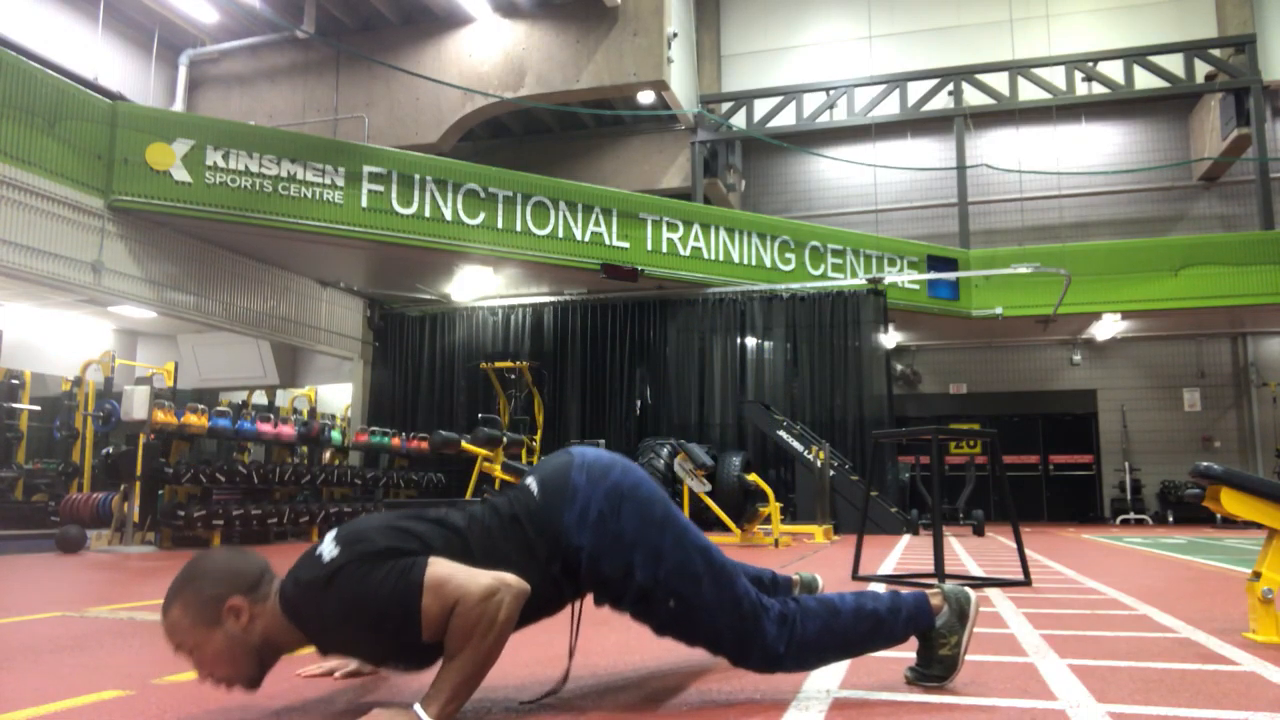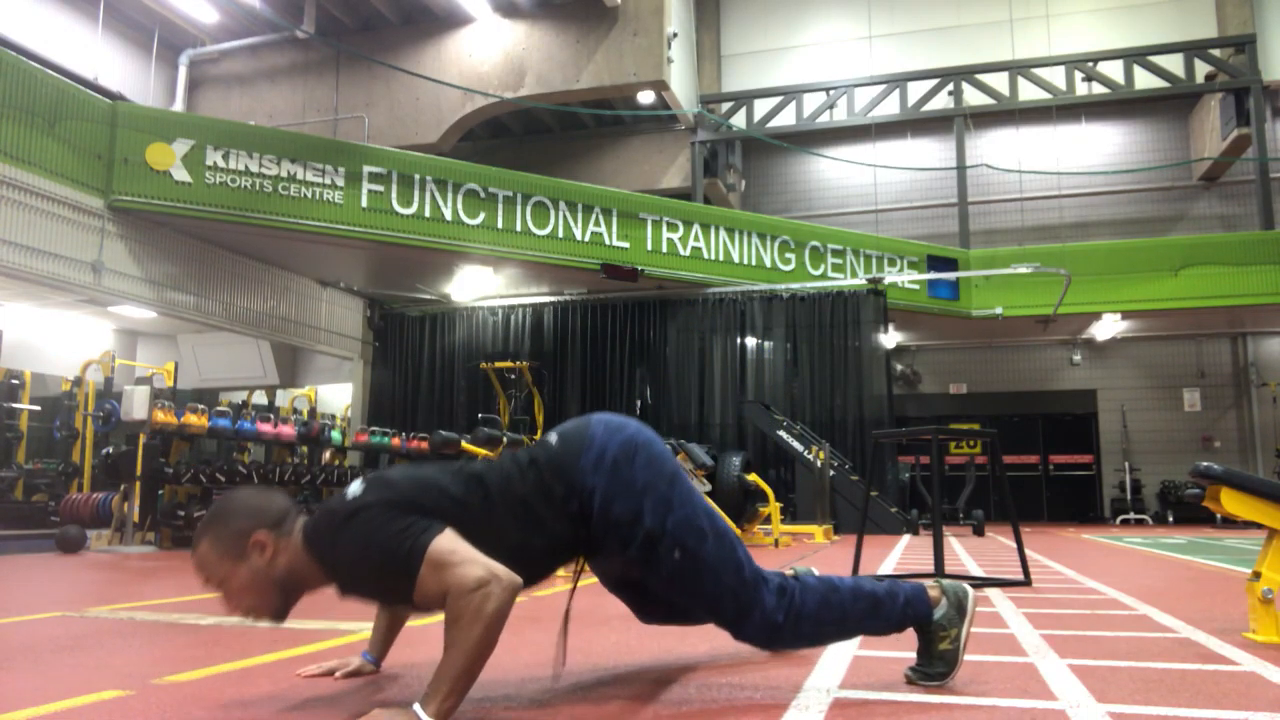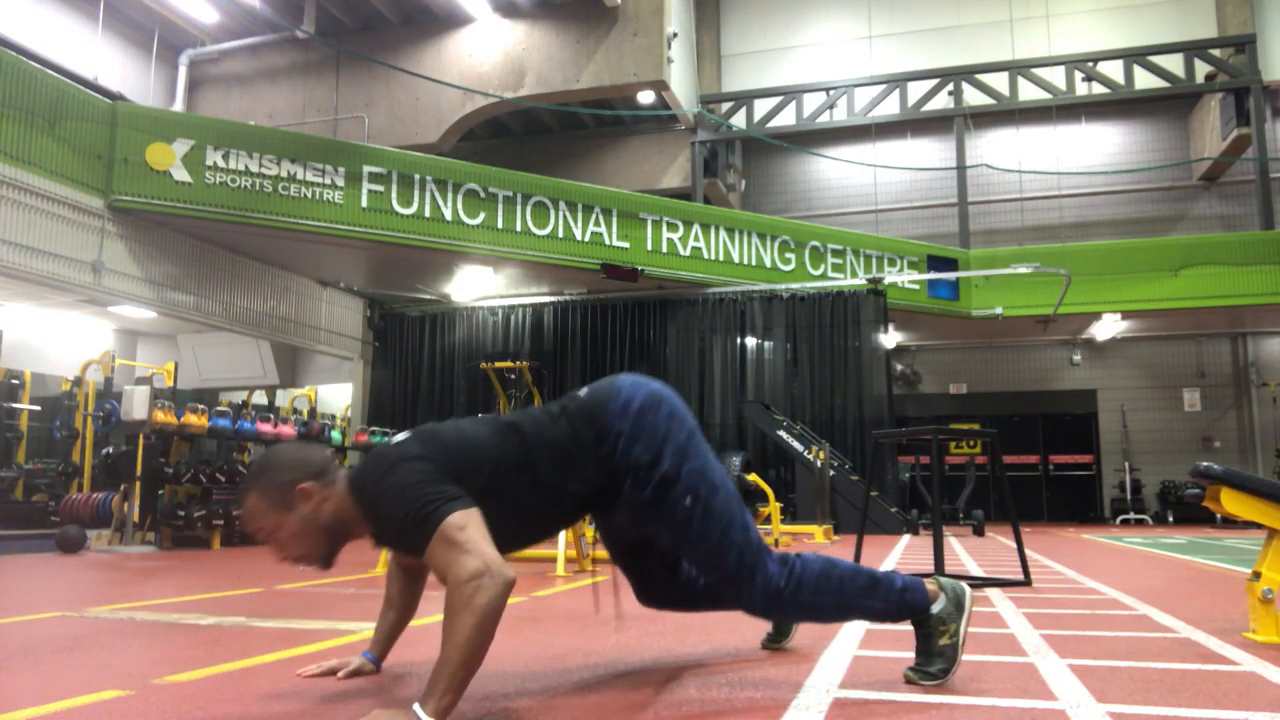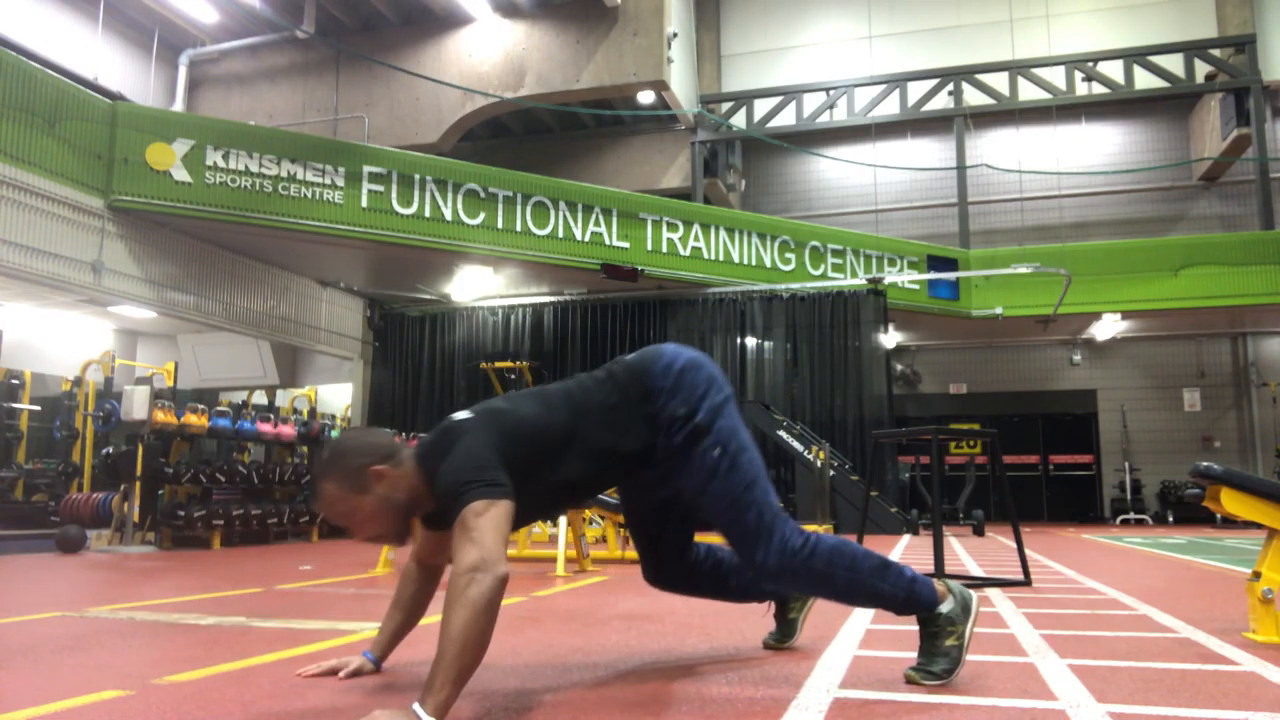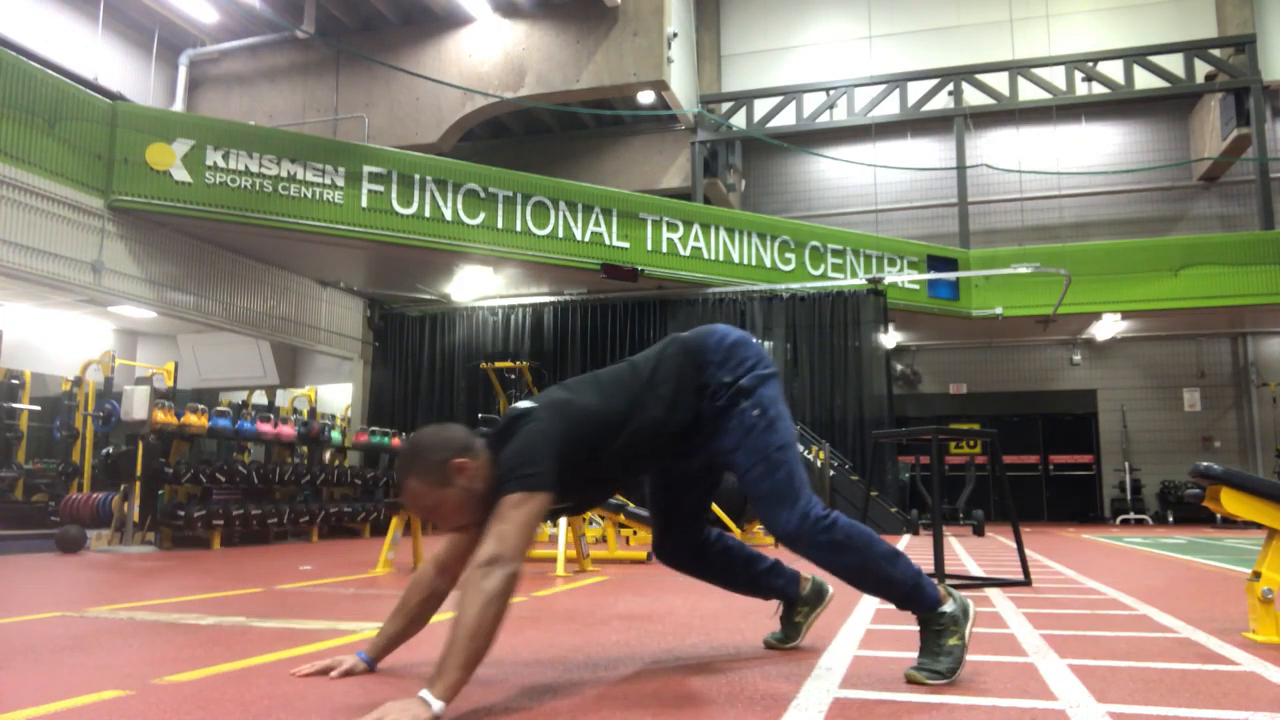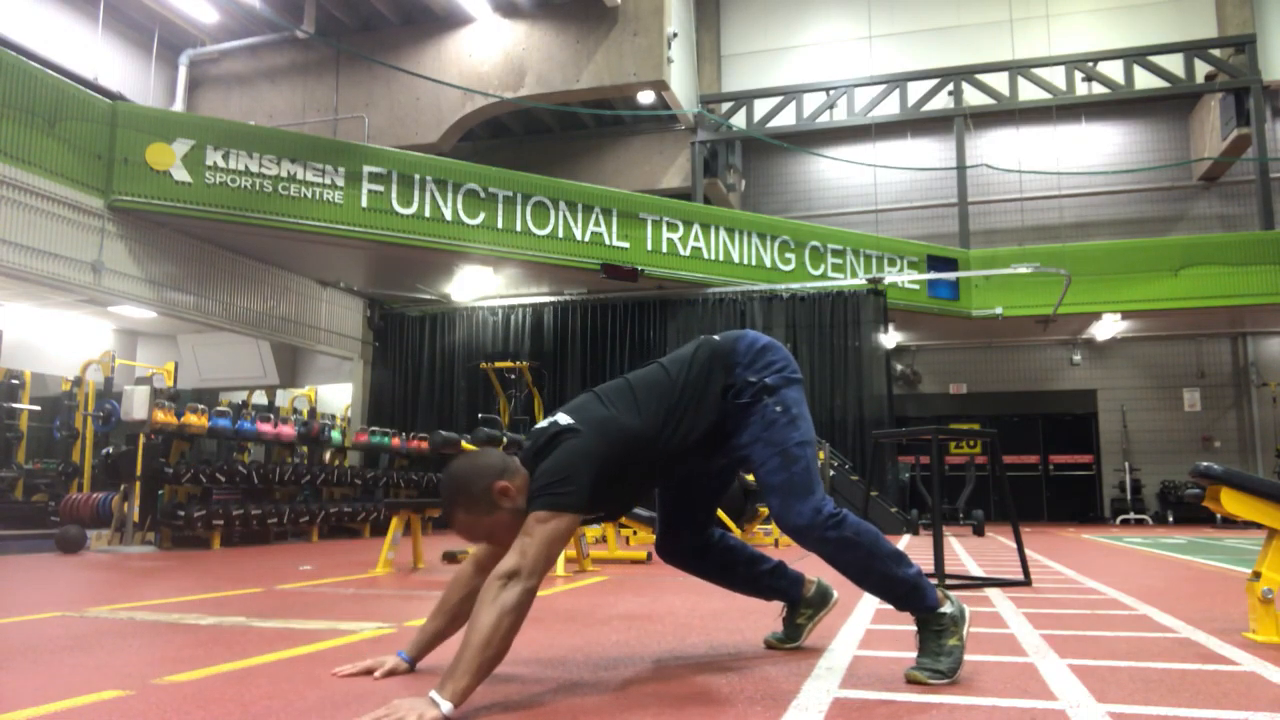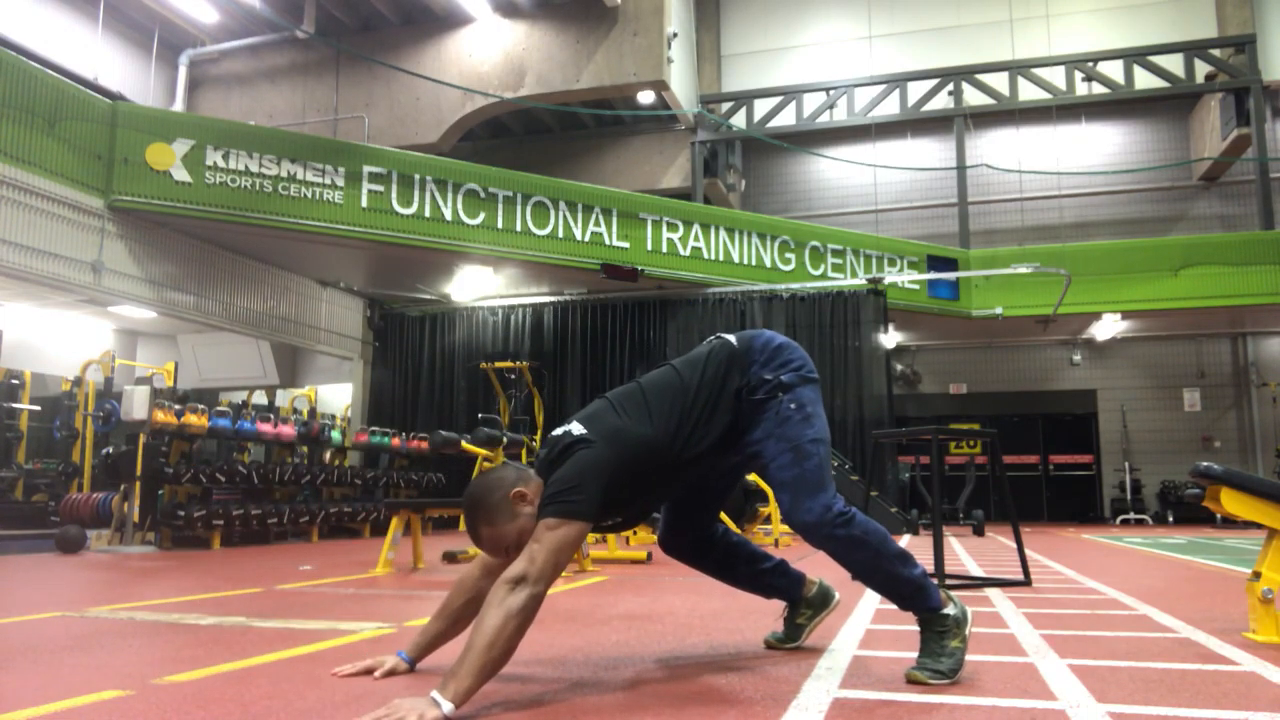
dt=0.2s
person 1, frame 1
left shoulder: (337, 600)
right shoulder: (319, 581)
left elbow: (498, 593)
left hip: (597, 514)
right hip: (578, 494)
left knee: (763, 637)
right knee: (689, 599)
left ankle: (934, 608)
right ankle: (783, 585)
person 1, frame 2
left shoulder: (356, 533)
right shoulder: (347, 526)
left elbow: (490, 587)
right wrist: (369, 655)
left hip: (613, 475)
right hip: (596, 471)
left knee: (756, 613)
right knee: (662, 597)
left ankle: (932, 605)
right ankle: (773, 584)
person 1, frame 3
left shoulder: (397, 483)
right shoulder: (384, 487)
left elbow: (486, 579)
right elbow: (409, 567)
right wrist: (370, 654)
left hip: (639, 432)
right hip: (618, 446)
left knee: (756, 580)
right knee: (662, 583)
left ankle: (930, 601)
right ankle: (778, 605)
person 1, frame 4
left shoulder: (462, 461)
right shoulder: (433, 474)
left elbow: (481, 575)
right elbow: (426, 563)
right wrist: (372, 653)
left hip: (676, 399)
right hip: (649, 432)
left knee: (771, 545)
right knee: (665, 564)
left ankle: (939, 603)
right ankle: (787, 595)
person 1, frame 5
left shoulder: (531, 445)
right shoulder: (496, 465)
left elbow: (494, 570)
right elbow: (447, 564)
right wrist: (369, 653)
left hip: (727, 373)
right hip: (689, 410)
left knee: (793, 517)
right knee: (678, 542)
left ankle: (941, 609)
right ankle: (800, 594)
person 1, frame 6
left shoulder: (570, 462)
right shoulder: (531, 470)
left elbow: (514, 582)
right elbow: (482, 567)
right wrist: (407, 654)
left hip: (751, 378)
right hip: (712, 412)
left knee: (803, 513)
right knee: (680, 541)
left ankle: (938, 613)
right ankle: (804, 595)
person 1, frame 7
left shoulder: (584, 469)
right shoulder: (555, 473)
left elbow: (522, 587)
right elbow: (487, 573)
right wrist: (407, 654)
left hip: (767, 376)
right hip: (727, 408)
left knee: (814, 512)
right knee: (683, 536)
left ankle: (941, 613)
right ankle: (806, 595)
